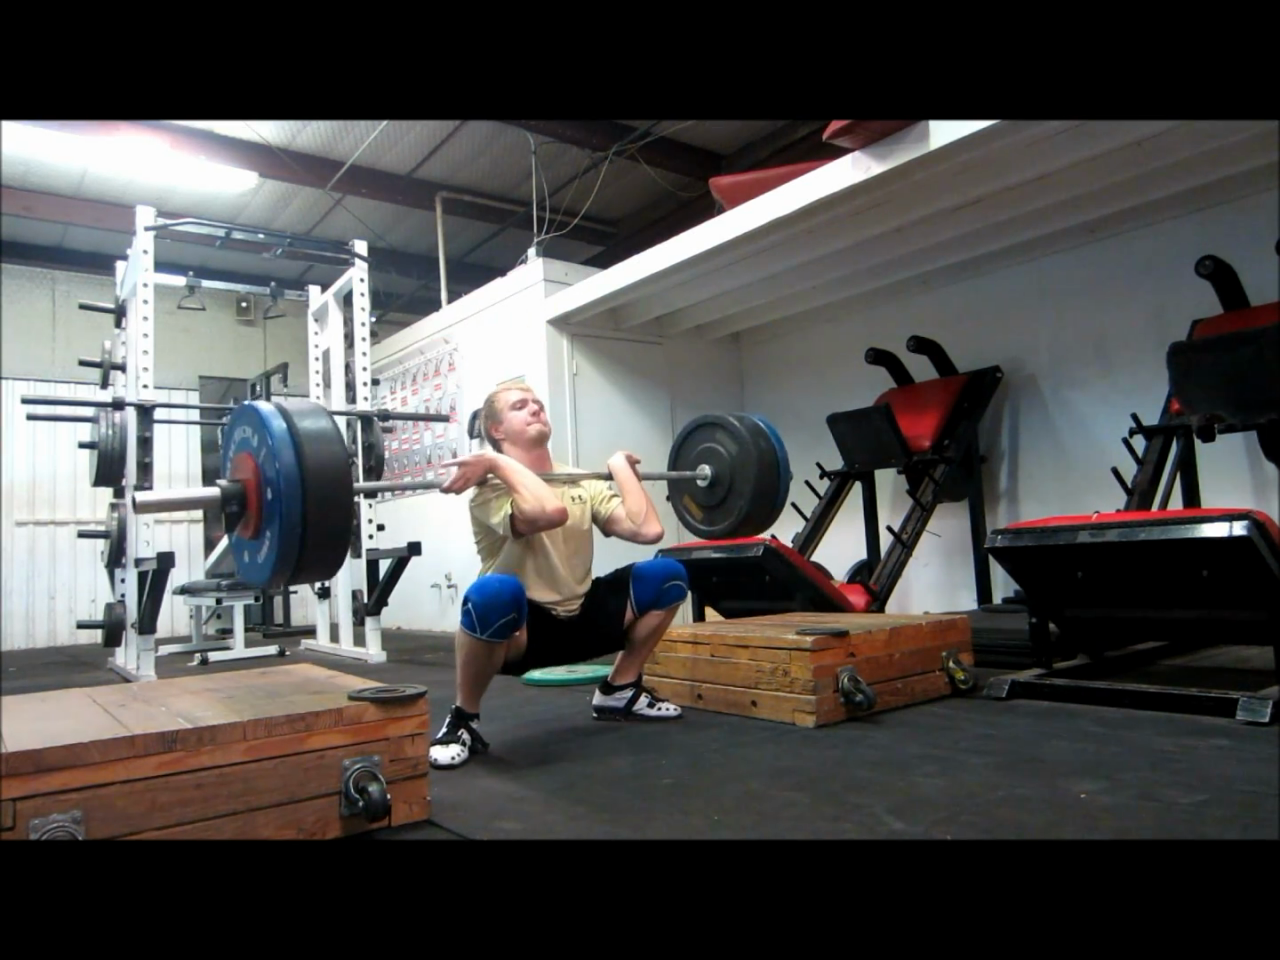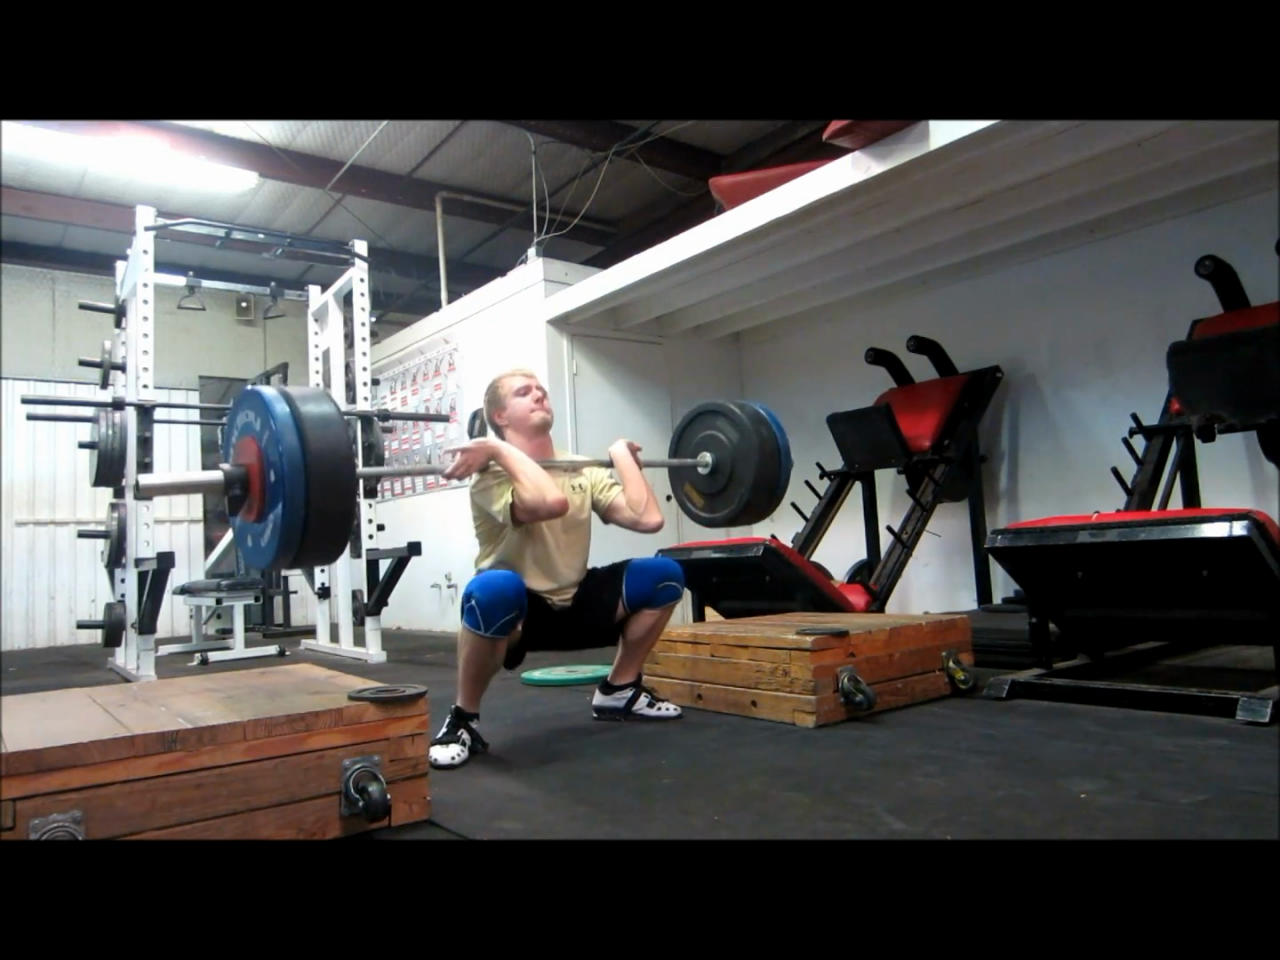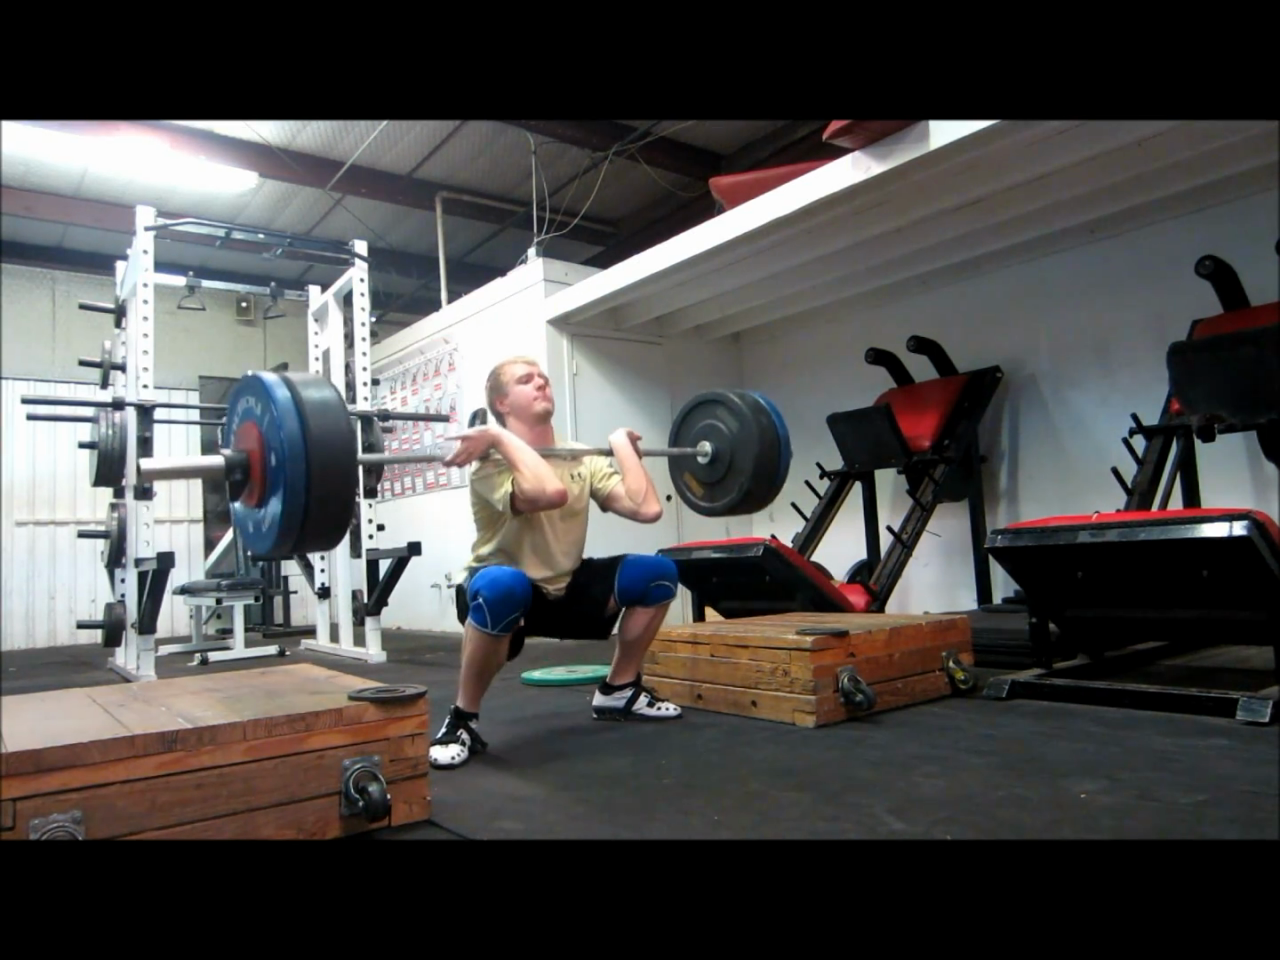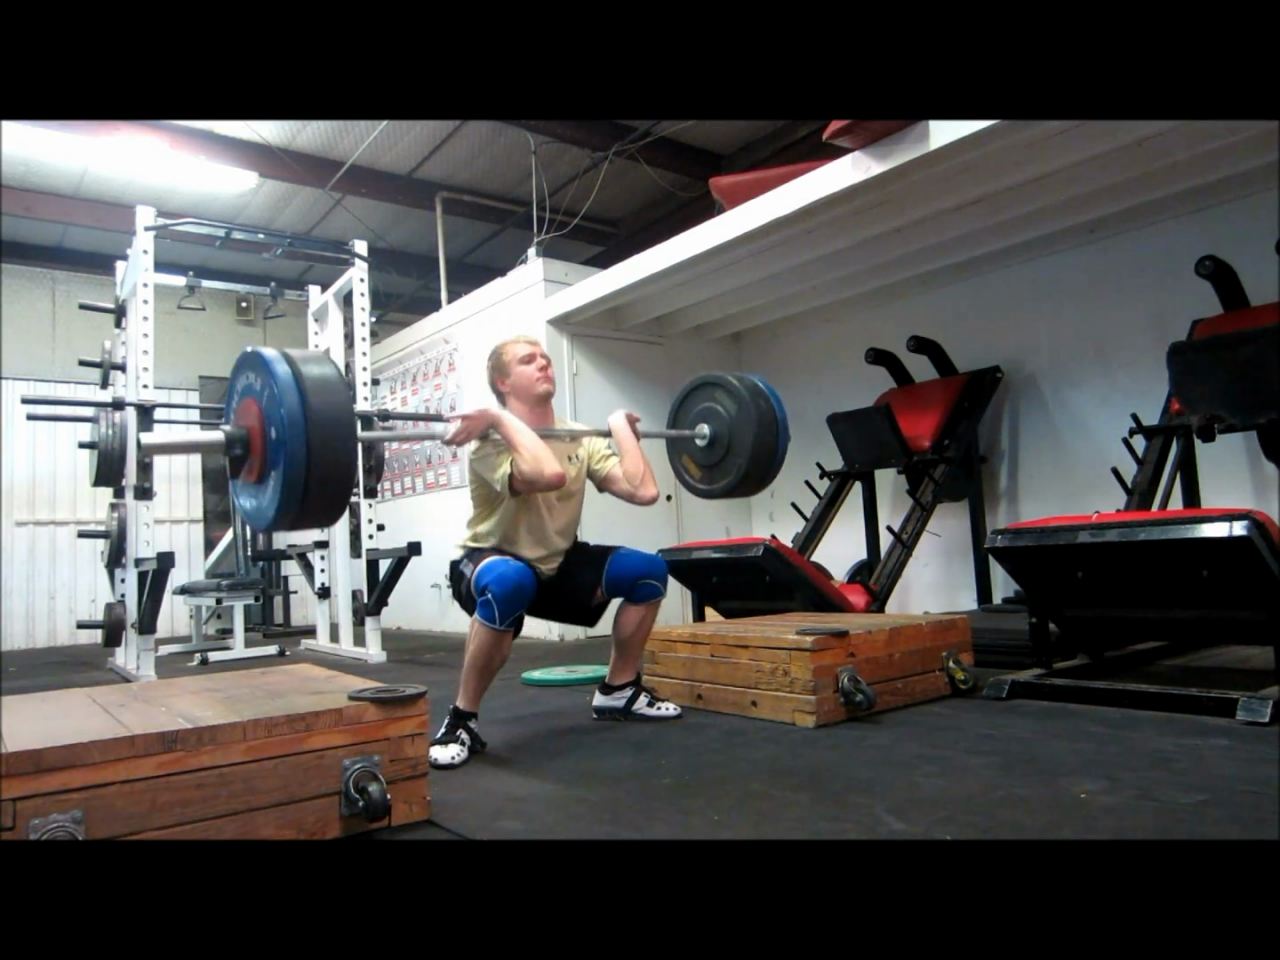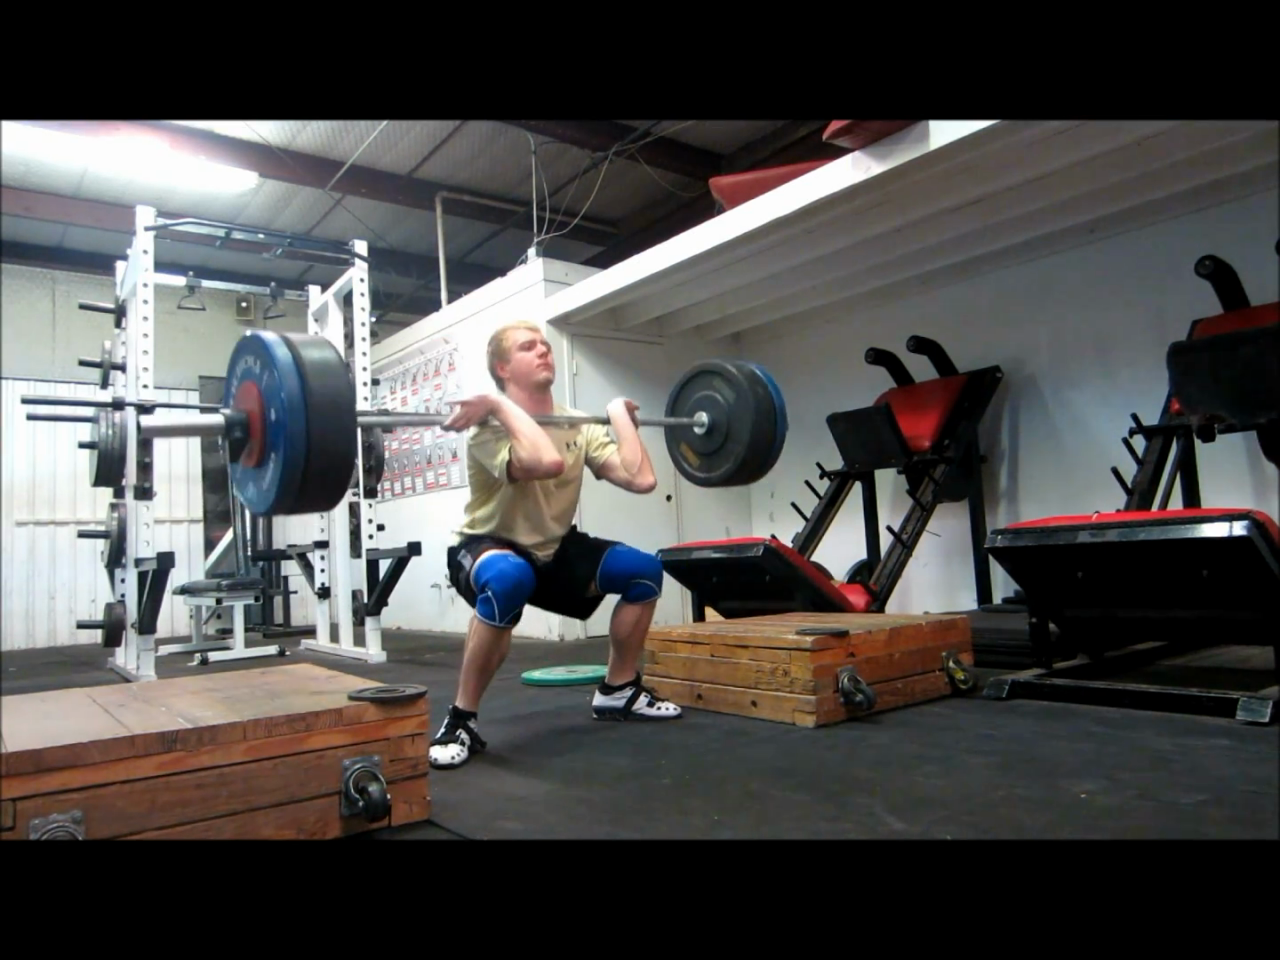
dt=0.1s
person 1, frame 1
left shoulder: (585, 484)
right shoulder: (493, 492)
left elbow: (648, 530)
right elbow: (550, 512)
left wrist: (621, 468)
right wrist: (498, 460)
left hip: (577, 617)
right hip: (515, 625)
left knee: (669, 575)
right knee: (493, 592)
left ankle: (620, 690)
right ankle: (462, 722)
person 1, frame 2
left shoulder: (584, 471)
right shoulder: (494, 476)
left elbow: (649, 518)
right elbow: (552, 501)
left wrist: (622, 455)
right wrist: (499, 448)
left hip: (571, 601)
right hip: (504, 599)
left knee: (664, 575)
right knee: (498, 590)
left ankle: (619, 691)
right ankle: (462, 721)
person 1, frame 3
left shoulder: (583, 460)
right shoulder: (494, 466)
left elbow: (647, 508)
right elbow: (551, 492)
left wrist: (622, 444)
right wrist: (499, 437)
left hip: (566, 590)
right hip: (505, 595)
left knee: (658, 573)
right knee: (504, 587)
left ankle: (619, 690)
right ankle: (462, 720)
person 1, frame 4
left shoulder: (581, 439)
right shoulder: (495, 443)
left elbow: (644, 491)
right elbow: (548, 474)
left wrist: (621, 428)
right wrist: (500, 417)
left hip: (556, 563)
right hip: (492, 560)
left knee: (648, 571)
right knee: (511, 583)
left ankle: (619, 690)
right ankle: (461, 721)
person 1, frame 5
left shoulder: (580, 427)
right shoulder: (493, 430)
left elbow: (642, 479)
right elbow: (547, 462)
left wrist: (620, 416)
right wrist: (498, 402)
left hip: (553, 551)
right hip: (489, 549)
left knee: (643, 571)
right knee: (511, 579)
left ankle: (618, 689)
right ankle: (461, 720)
